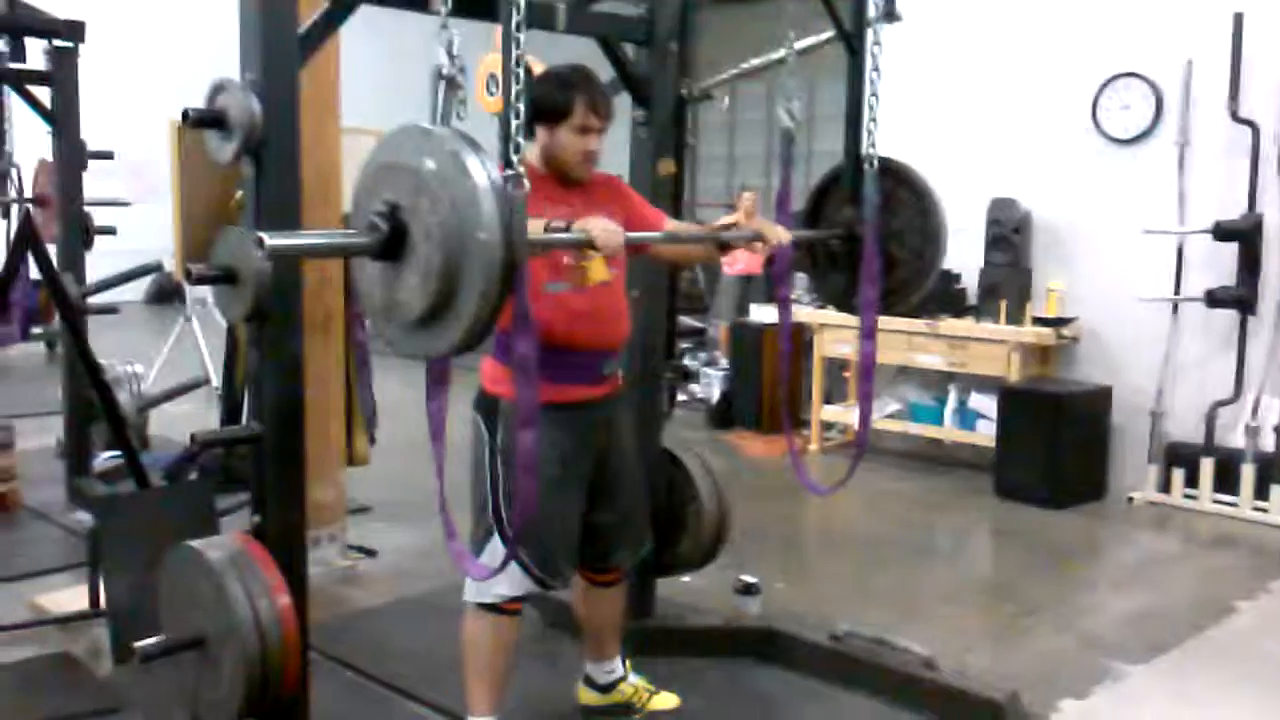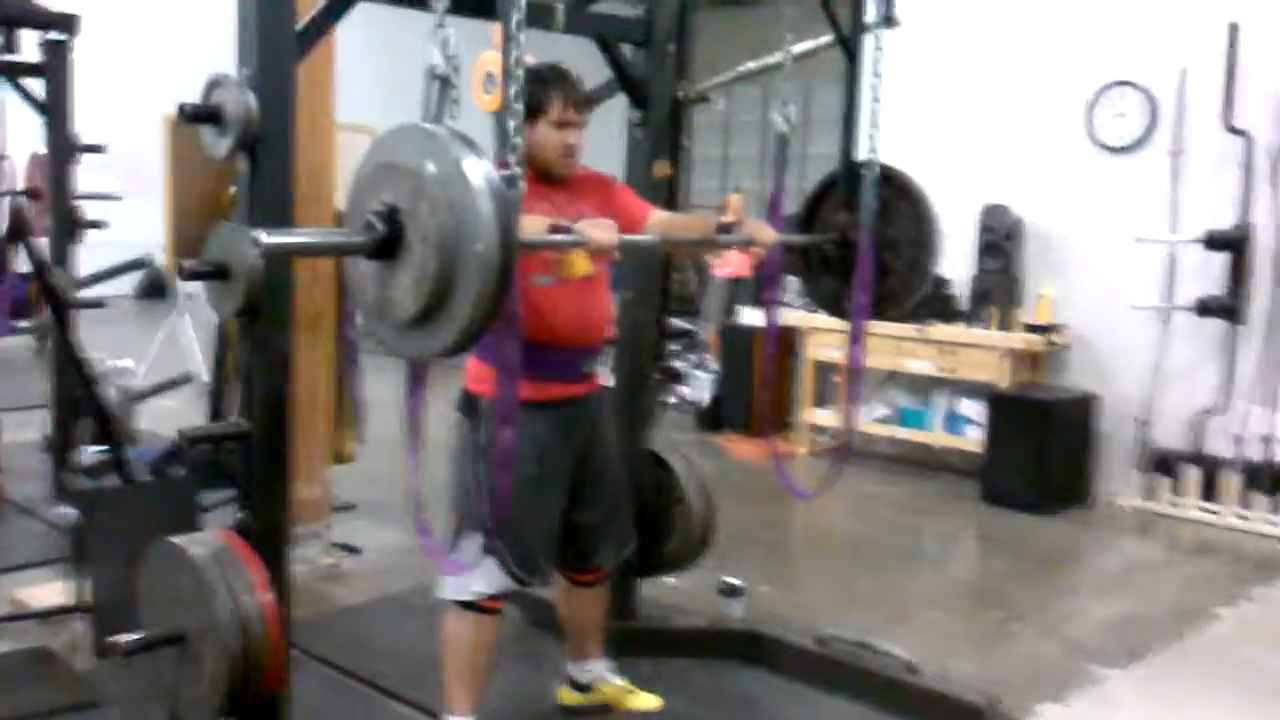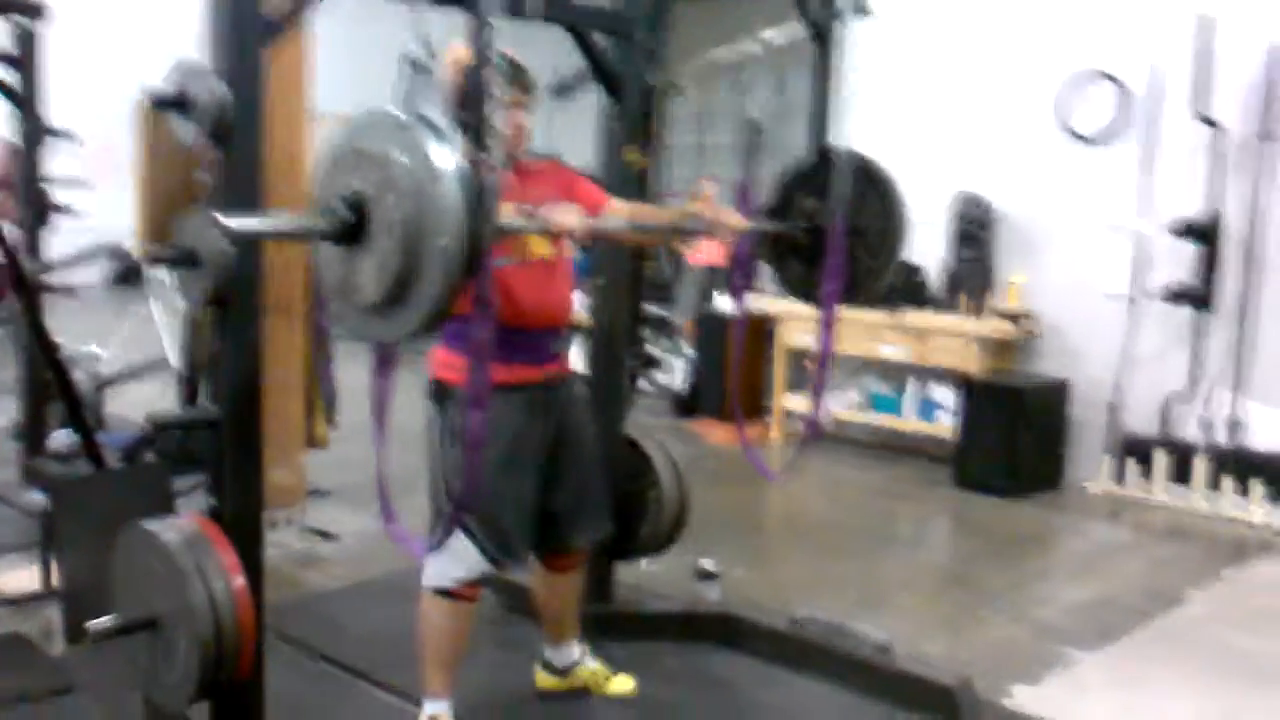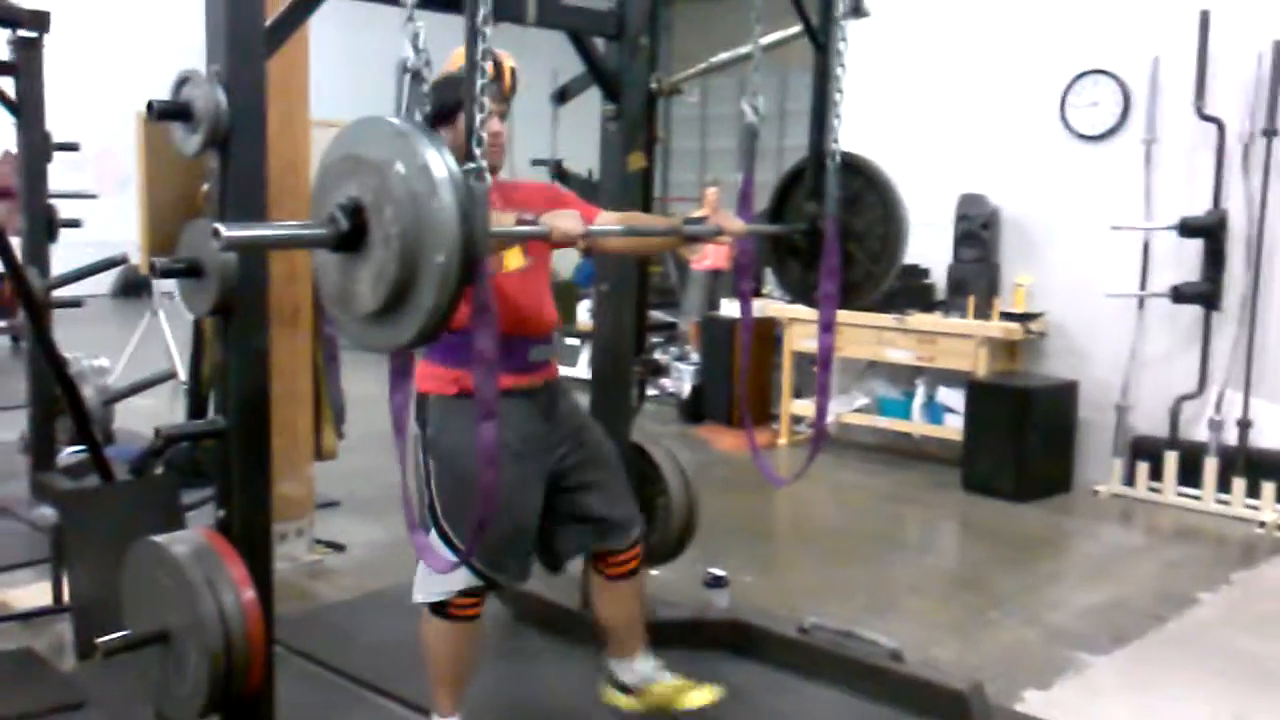
dt=0.3s
person 1, frame 1
left shoulder: (609, 192)
left elbow: (675, 241)
left wrist: (743, 232)
right wrist: (574, 231)
left hip: (602, 399)
left knee: (610, 550)
right knee: (506, 567)
person 1, frame 2
left shoulder: (594, 187)
left elbow: (663, 225)
left wrist: (732, 228)
right wrist: (571, 231)
left hip: (582, 397)
right hip: (509, 402)
left knee: (592, 550)
right knee: (485, 565)
person 1, frame 3
left shoulder: (553, 178)
left elbow: (622, 216)
left wrist: (698, 215)
right wrist: (538, 216)
left hip: (553, 380)
left knee: (568, 534)
right knee: (461, 551)
left ankle: (562, 660)
person 1, frame 4
left shoulder: (532, 197)
left elbow: (612, 232)
left wrist: (693, 226)
right wrist: (537, 227)
left hip: (545, 393)
right hip: (467, 403)
left knee: (618, 536)
right knee: (460, 573)
